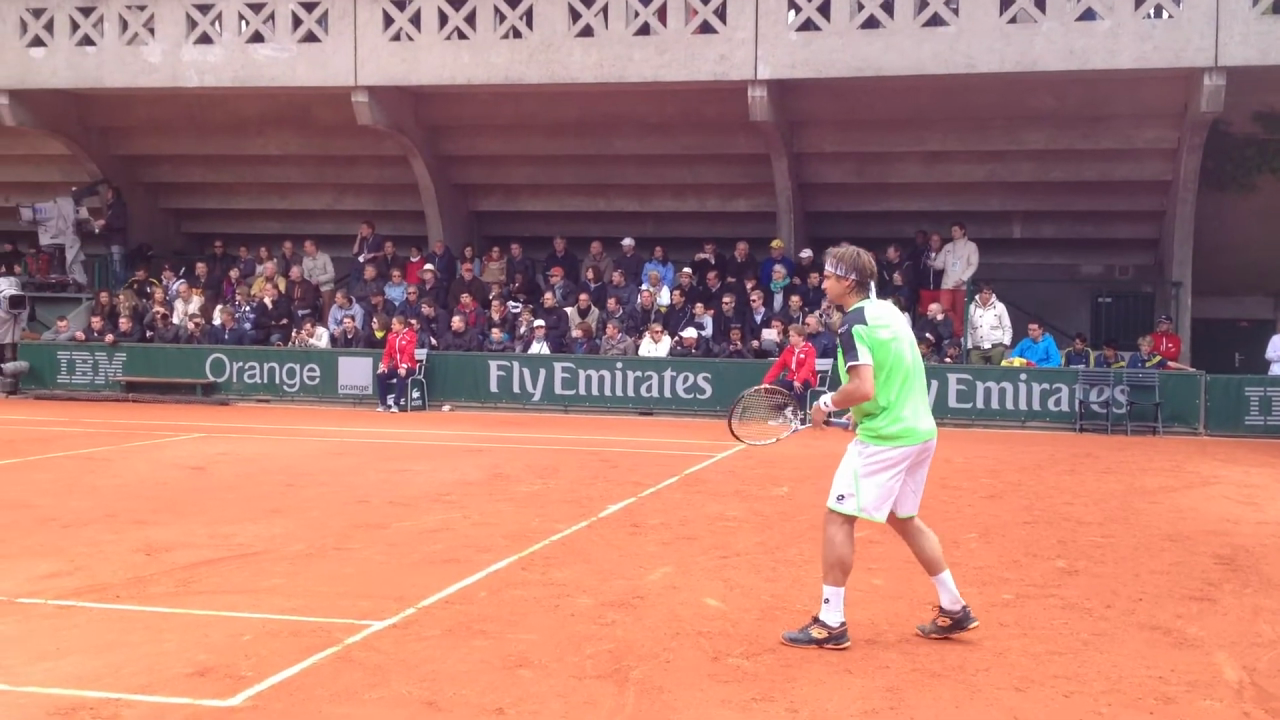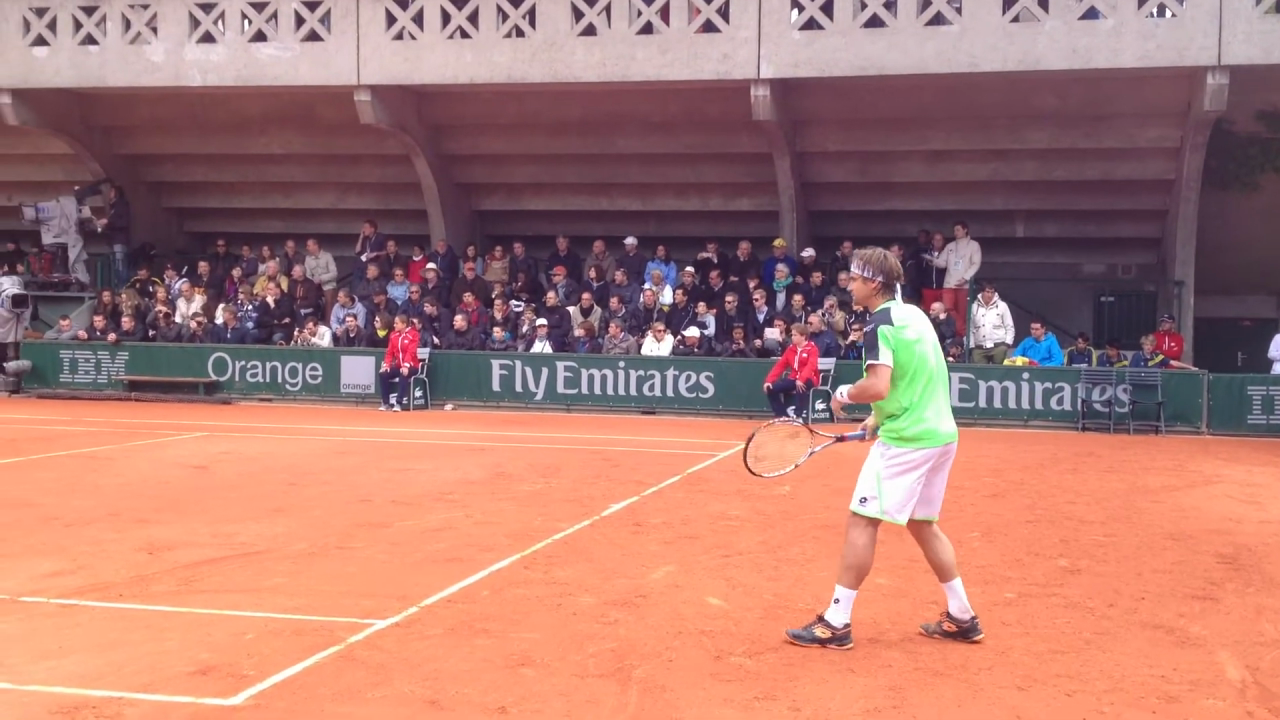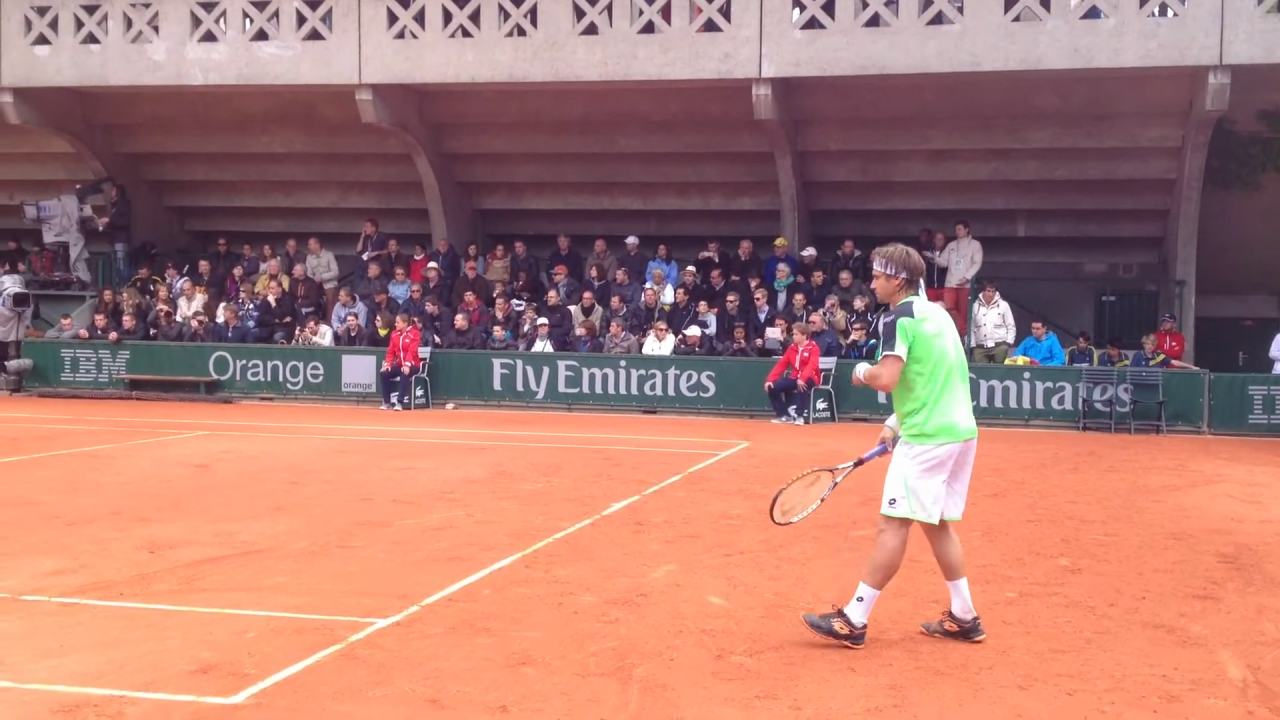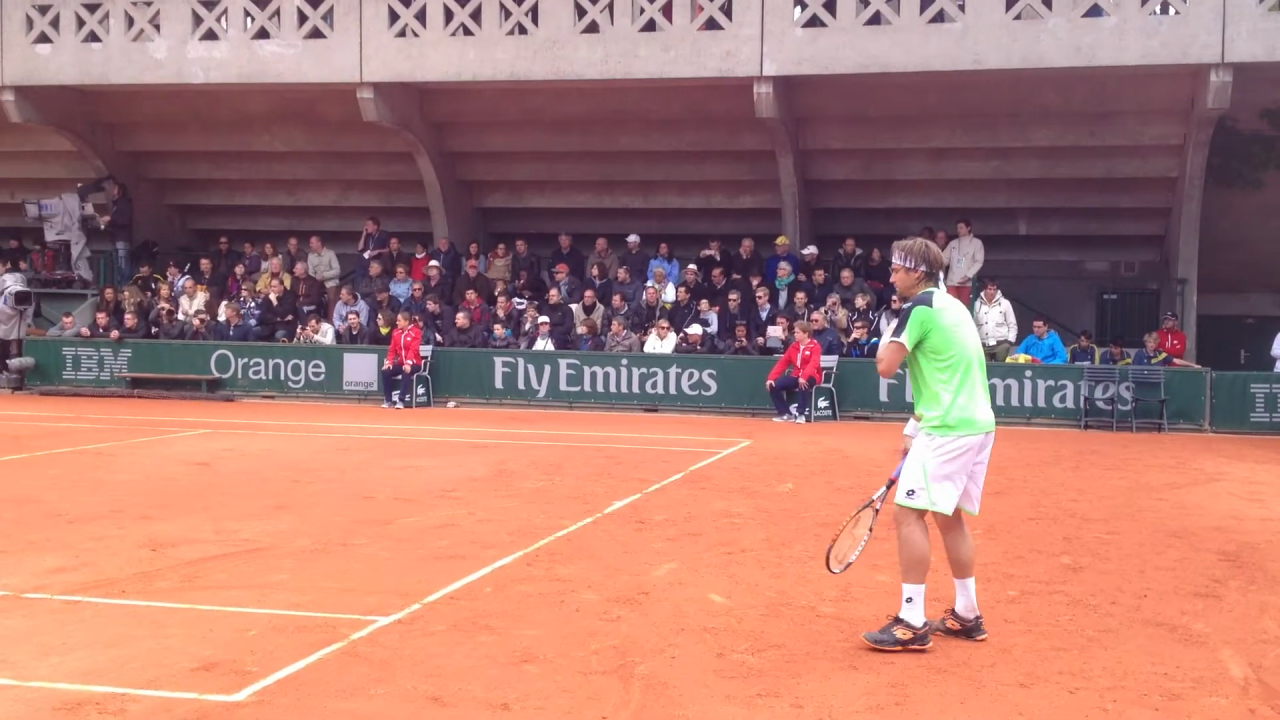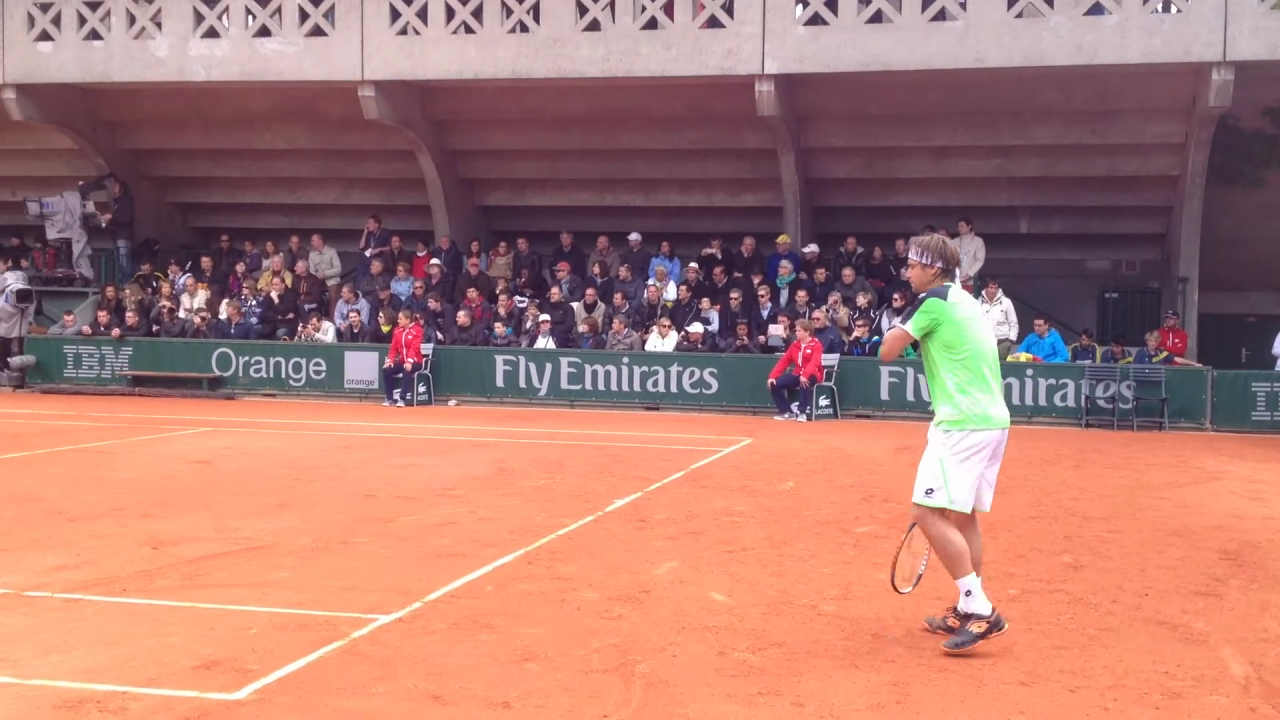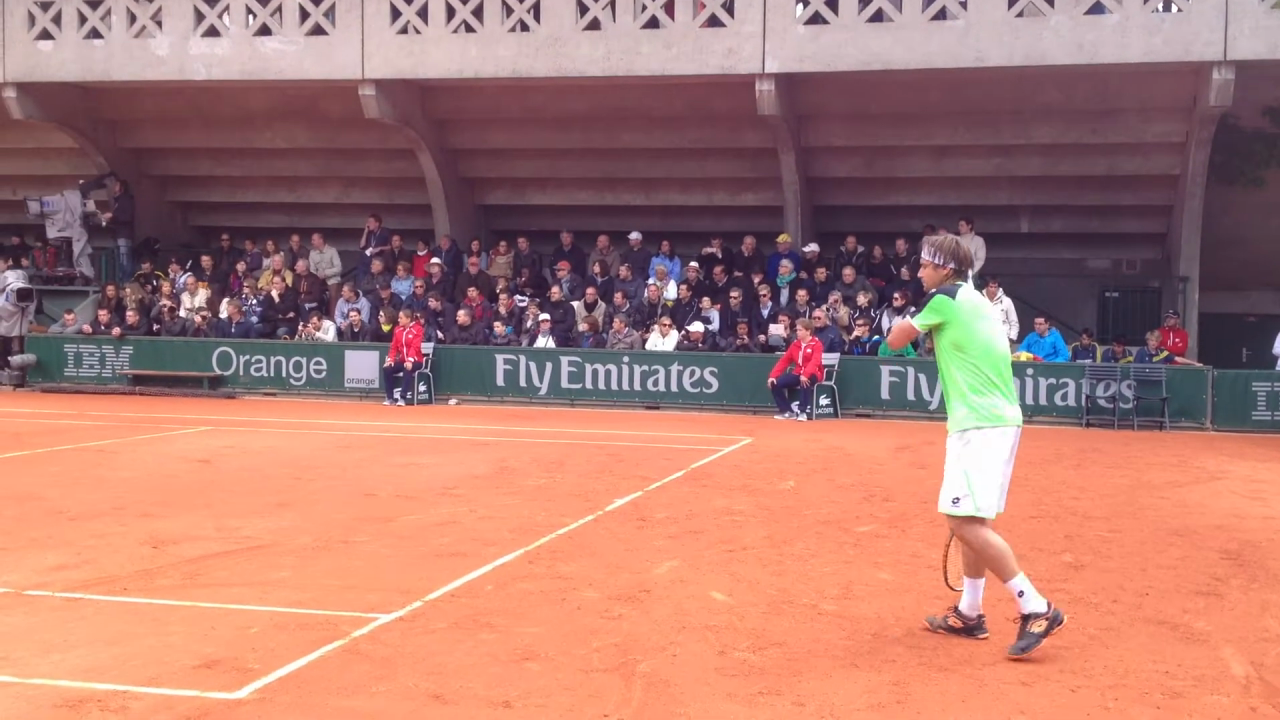
dt=0.1s
person 1, frame 1
left shoulder: (853, 324)
right shoulder: (888, 311)
left elbow: (863, 389)
left wrist: (826, 403)
right wrist: (848, 405)
left hip: (884, 438)
right hip: (919, 432)
left knee: (838, 520)
right knee: (905, 519)
left ankle: (831, 622)
right ankle: (953, 609)
person 1, frame 2
left shoulder: (881, 324)
right shoulder: (914, 315)
left elbow: (877, 389)
left wrist: (845, 393)
right wrist: (879, 417)
left hip: (906, 441)
right hip: (939, 434)
left knee: (861, 523)
right knee: (920, 524)
left ankle: (834, 622)
right ankle: (962, 616)
person 1, frame 3
left shoulder: (900, 317)
right shoulder: (936, 312)
left elbow: (886, 379)
left wrist: (862, 372)
right wrist: (897, 423)
left hip: (929, 437)
right hip: (960, 432)
left knee: (893, 525)
right knee: (937, 523)
left ankle: (853, 619)
right ankle: (964, 616)
person 1, frame 4
left shoulder: (922, 306)
right shoulder: (952, 306)
left elbow: (887, 366)
left wrist: (890, 342)
right wrist: (917, 424)
left hip: (948, 430)
right hip: (976, 425)
left knee: (907, 515)
right knee: (949, 517)
left ankle: (912, 620)
right ankle: (966, 616)
person 1, frame 5
left shoulder: (935, 299)
right shoulder: (966, 303)
left elbow: (888, 351)
left wrist: (900, 329)
right wrist: (941, 421)
left hip: (964, 426)
right hip: (991, 422)
left knee: (930, 514)
right knee: (962, 515)
left ankle: (979, 610)
right ankle: (969, 609)
person 1, frame 6
left shoulder: (948, 297)
right shoulder: (980, 303)
left elbow: (897, 338)
left wrist: (915, 319)
left hip: (979, 428)
right hip: (998, 424)
left knee: (970, 525)
right knee: (967, 518)
left ankle: (1037, 610)
right ankle: (969, 613)
